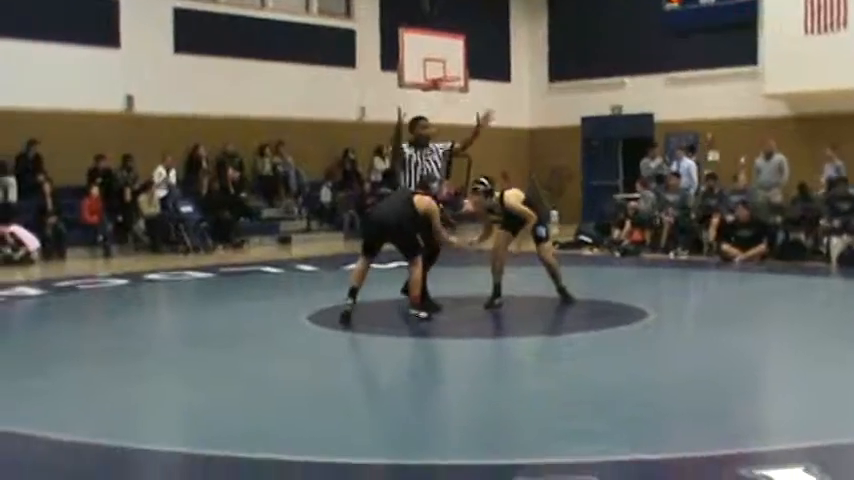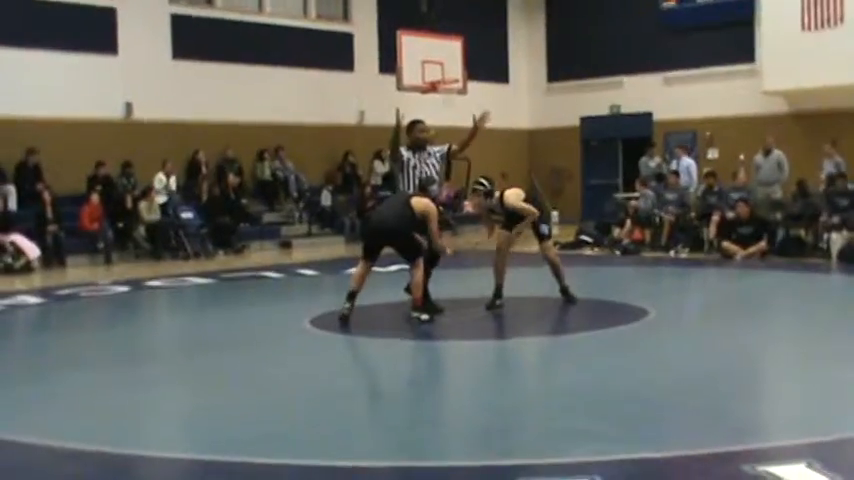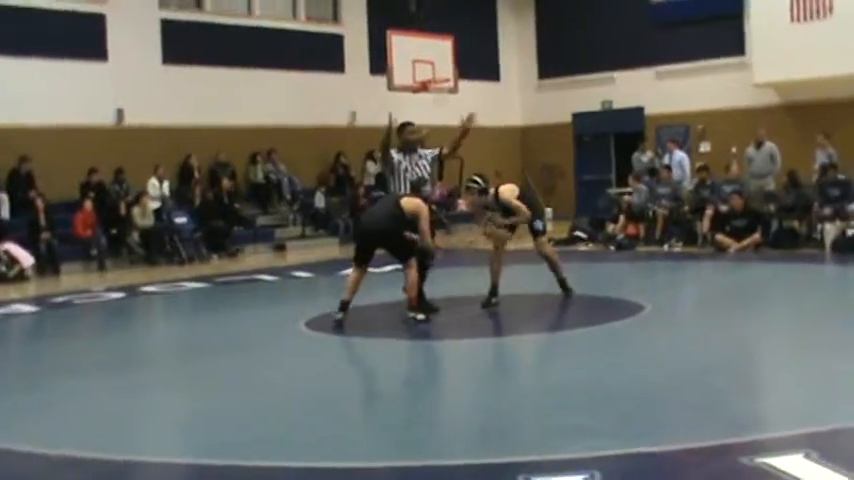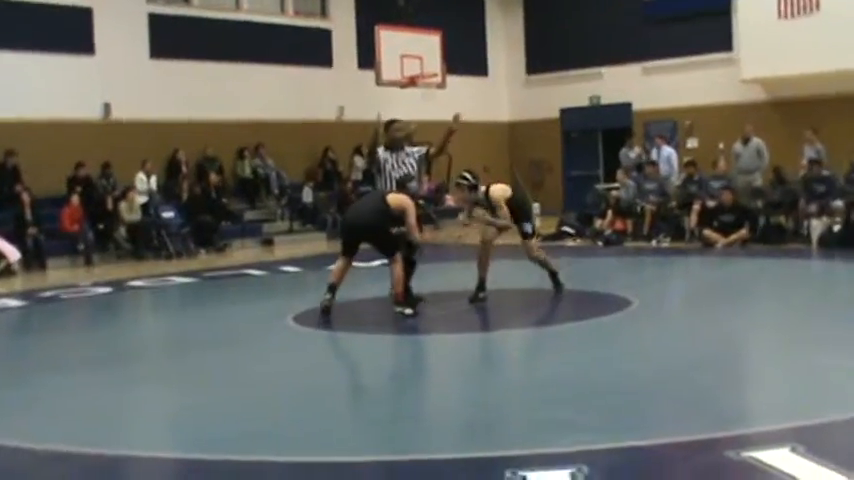
dt=0.1s
person 1, frame 1
left shoulder: (404, 192)
right shoulder: (430, 203)
right elbow: (439, 235)
left wrist: (414, 236)
right wrist: (451, 240)
left hip: (375, 218)
right hip: (397, 223)
left knee: (365, 258)
right knee: (416, 261)
left ankle: (351, 300)
right ankle: (415, 307)
person 1, frame 2
left shoulder: (404, 196)
right shoulder: (429, 205)
right elbow: (436, 241)
left wrist: (417, 239)
right wrist: (444, 251)
left hip: (374, 223)
right hip: (396, 228)
left knee: (366, 262)
right knee: (417, 263)
left ankle: (349, 304)
right ankle: (417, 309)
person 1, frame 3
left shoulder: (396, 198)
right shoulder: (421, 205)
right elbow: (426, 242)
left wrist: (411, 237)
right wrist: (430, 253)
left hip: (365, 226)
right hip: (386, 229)
left knee: (359, 268)
right knee: (411, 263)
left ankle: (341, 311)
right ankle: (413, 309)
person 1, frame 4
left shoulder: (383, 196)
right shoulder: (408, 202)
right elbow: (414, 237)
left wrist: (400, 232)
left hip: (350, 220)
right hip: (371, 223)
left knee: (346, 257)
right knee: (396, 258)
right ankle: (401, 304)
person 2, frame 1
left shoulder: (508, 200)
right shoulder: (482, 207)
left elbow: (532, 218)
right elbow: (488, 232)
right wrist: (477, 240)
left hip: (535, 212)
right hip: (513, 215)
left knee: (545, 256)
right knee: (497, 250)
left ankle: (561, 289)
right ankle: (496, 294)
person 2, frame 2
left shoulder: (508, 200)
right shoulder: (483, 208)
left elbow: (535, 213)
right elbow: (490, 228)
left wrist: (516, 231)
left hip: (536, 211)
right hip: (514, 214)
left knee: (548, 254)
right knee: (501, 249)
left ankle: (564, 289)
right ankle: (497, 295)
person 2, frame 3
left shoulder: (503, 195)
right shoulder: (477, 205)
left elbow: (526, 215)
right elbow: (487, 225)
left wrist: (503, 222)
left hip: (530, 207)
right hip: (509, 211)
left knee: (544, 250)
right knee: (497, 246)
left ankle: (562, 282)
right ankle: (493, 293)
person 2, frame 4
left shoulder: (493, 194)
right shoulder: (471, 199)
left elbow: (507, 223)
left wrist: (484, 219)
left hip: (520, 209)
right hip: (500, 213)
left knee: (532, 253)
right knee: (485, 242)
left ankle: (553, 273)
right ankle: (480, 288)
